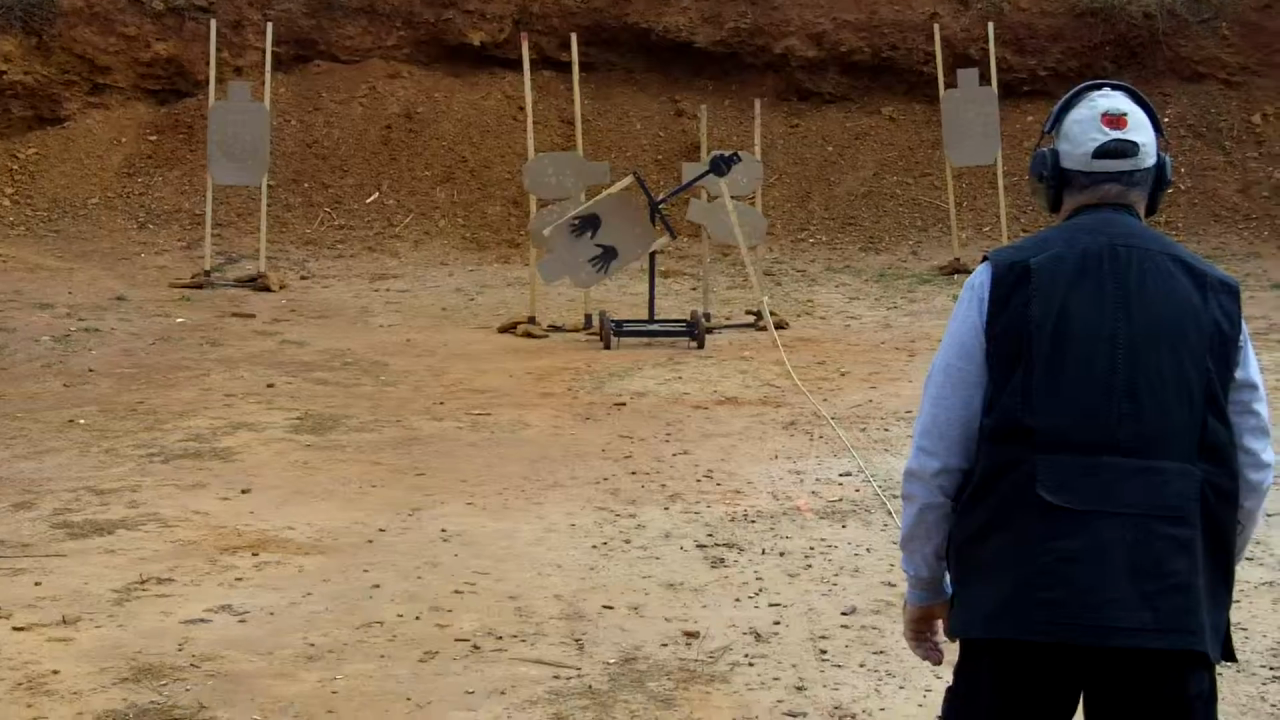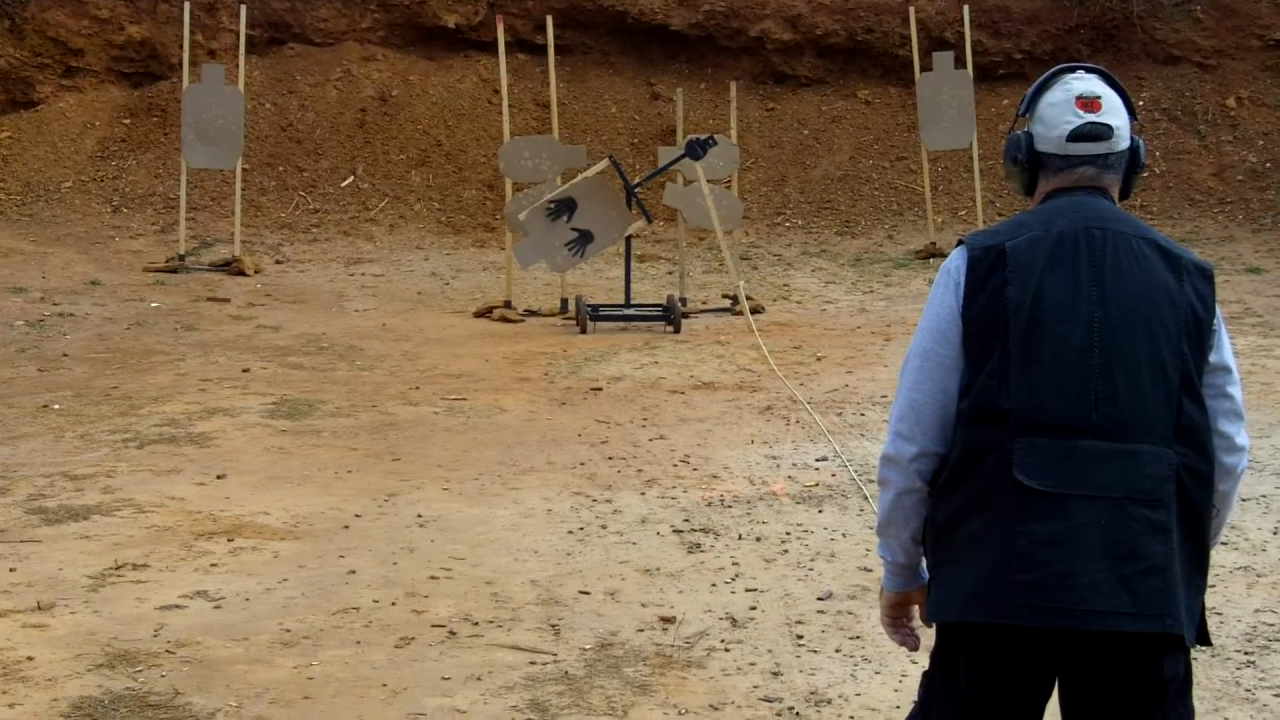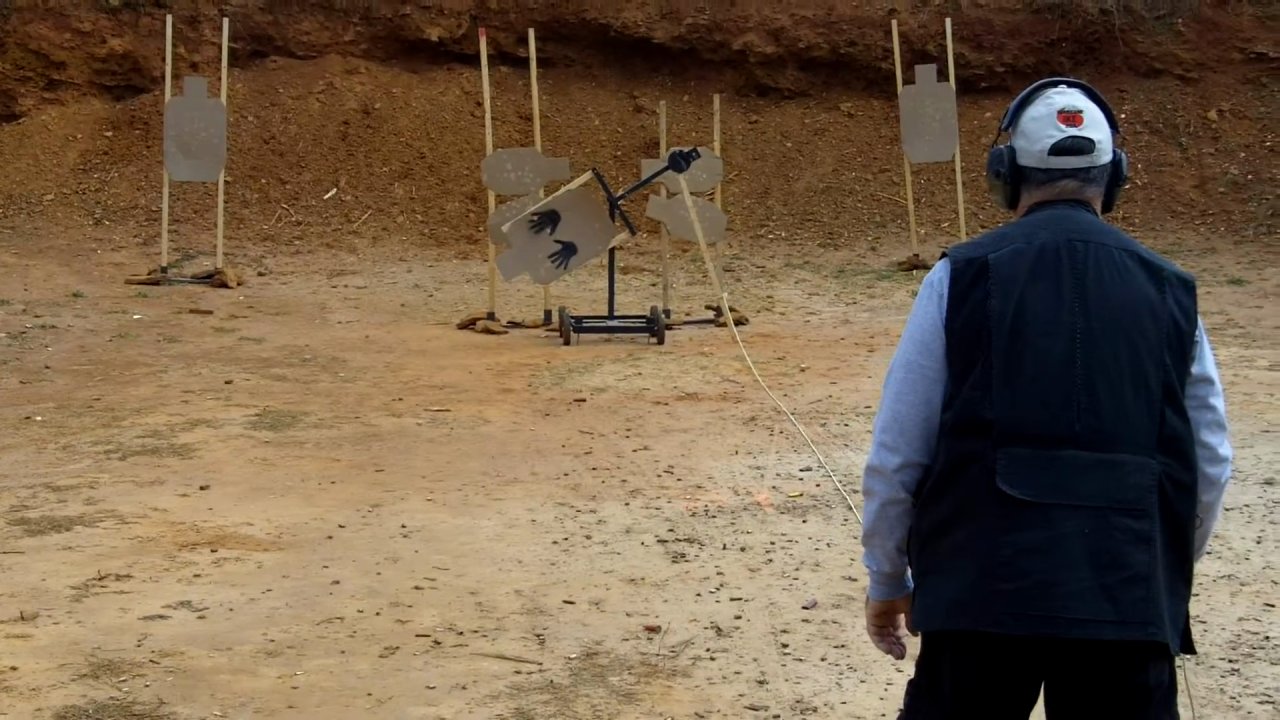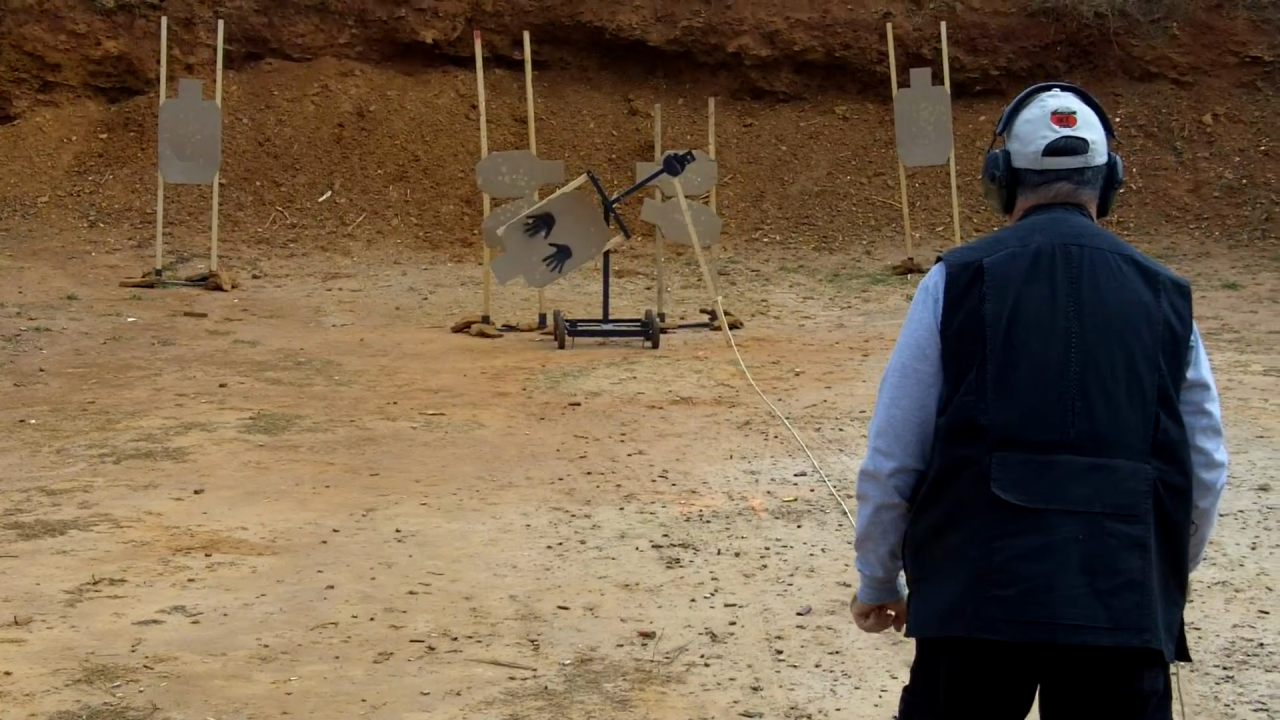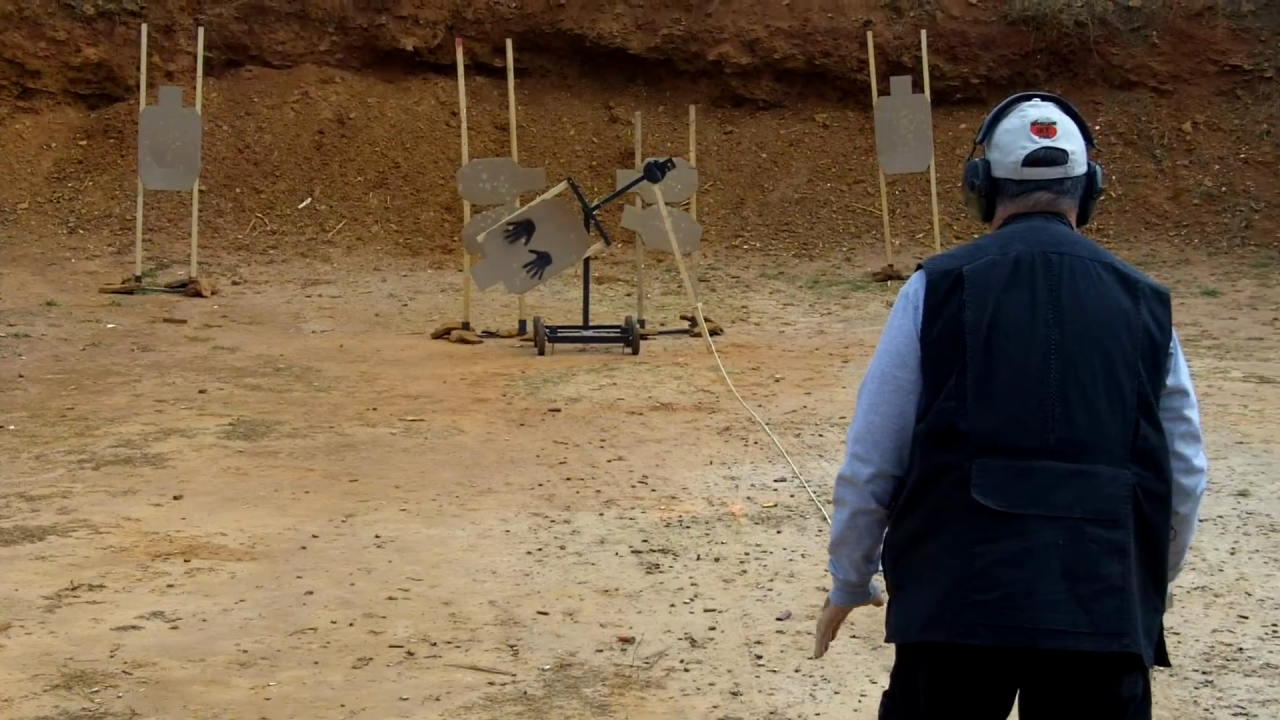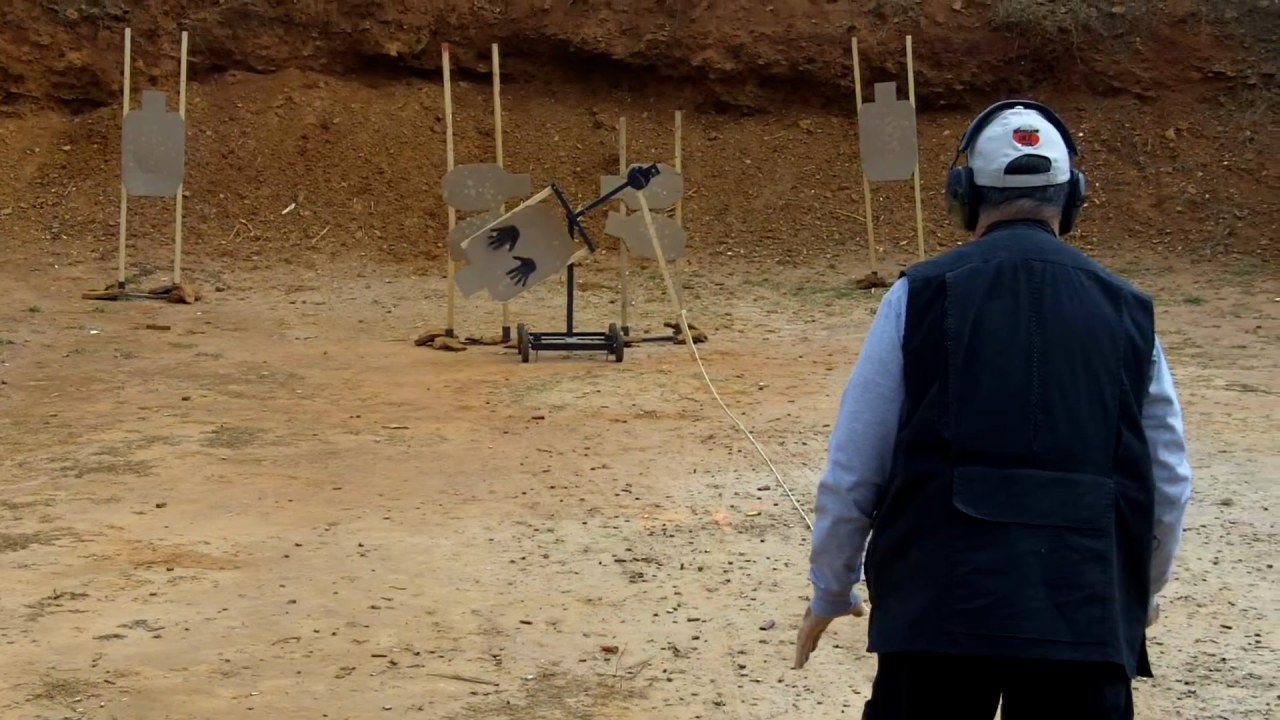
dt=0.3s
person 1, frame 1
left shoulder: (1004, 280)
right shoulder: (1214, 296)
left elbow: (936, 459)
left wrist: (925, 583)
right wrist: (1204, 582)
left hip: (1020, 599)
right hip: (1169, 608)
person 1, frame 2
left shoulder: (980, 263)
right shoulder: (1189, 279)
left elbow: (913, 442)
right elbow: (1226, 453)
left wrist: (902, 569)
right wrist: (1180, 564)
left hip: (997, 581)
right hip: (1146, 588)
person 1, frame 3
left shoulder: (963, 276)
right shoulder: (1170, 291)
left elbow: (897, 454)
right elbow: (1209, 464)
left wrist: (887, 577)
right wrist: (1168, 574)
left hip: (981, 590)
right hip: (1127, 597)
person 1, frame 4
left shoulder: (958, 281)
right shoulder: (1166, 296)
left elbow: (892, 458)
right elbow: (1205, 471)
left wrist: (877, 578)
right wrist: (1165, 580)
left hip: (976, 596)
right hip: (1124, 603)
person 1, frame 5
left shoulder: (939, 287)
right shoulder: (1144, 304)
left elbow: (870, 464)
right elbow: (1184, 474)
left wrist: (850, 579)
right wrist: (1151, 582)
left hip: (955, 599)
right hip: (1102, 606)
person 1, frame 6
left shoulder: (921, 295)
right shoulder: (1127, 311)
left elbow: (851, 472)
right elbow: (1168, 484)
left wrist: (830, 590)
right wrist: (1138, 593)
left hip: (938, 609)
right hip: (1085, 615)
